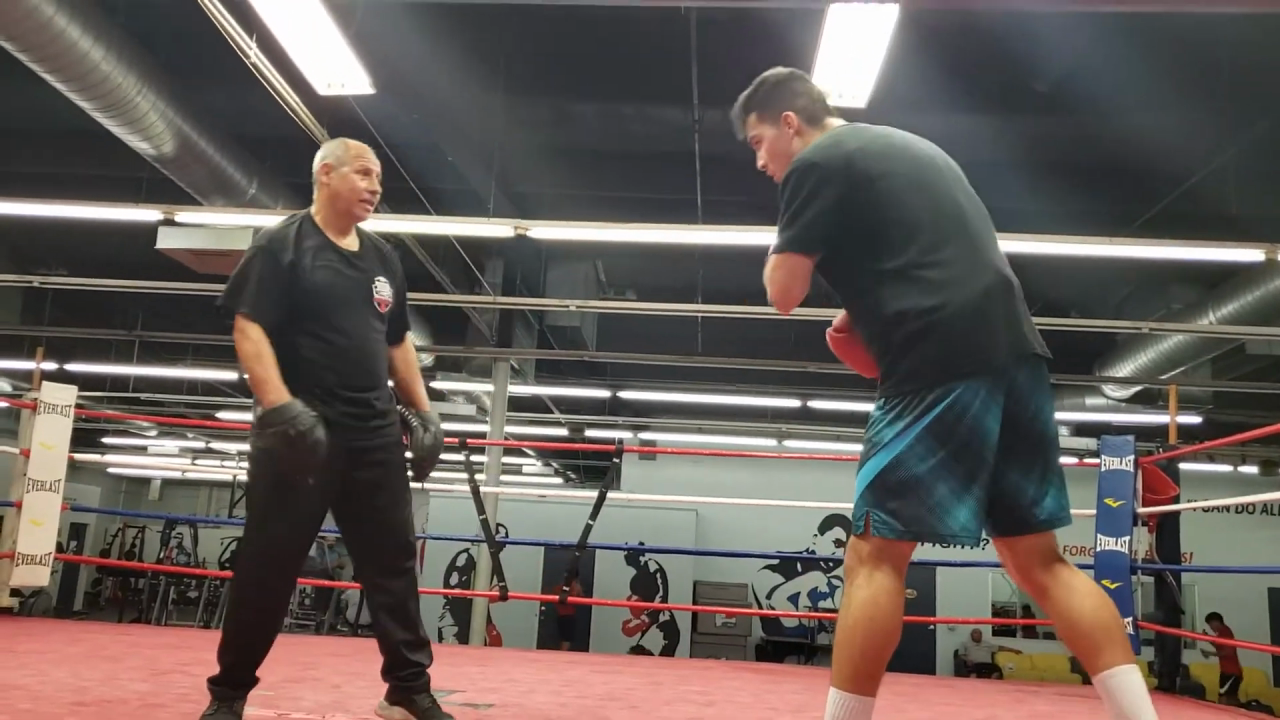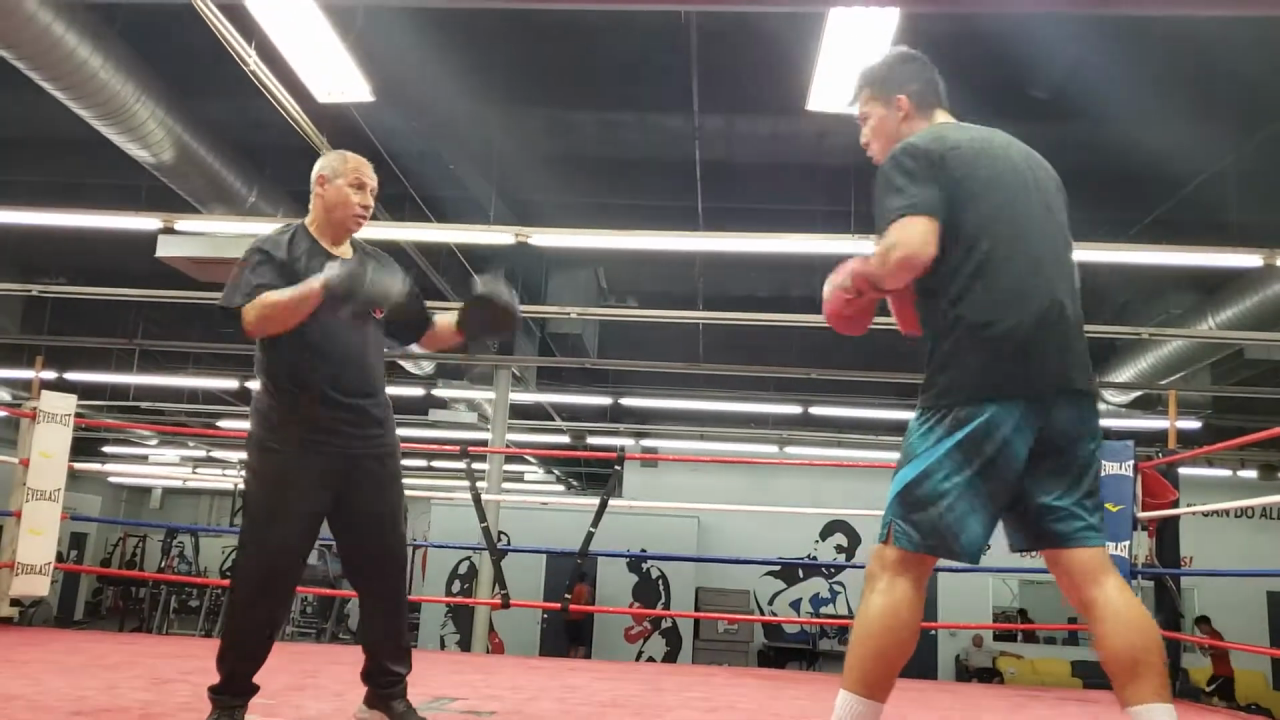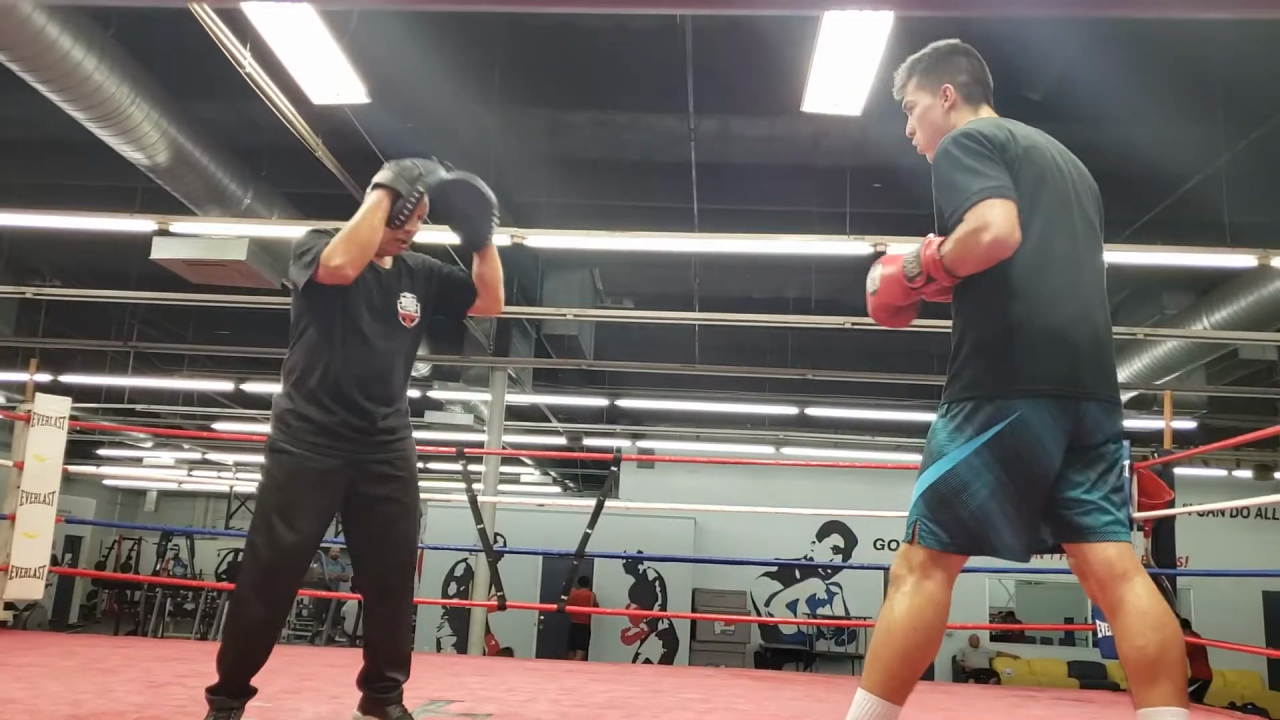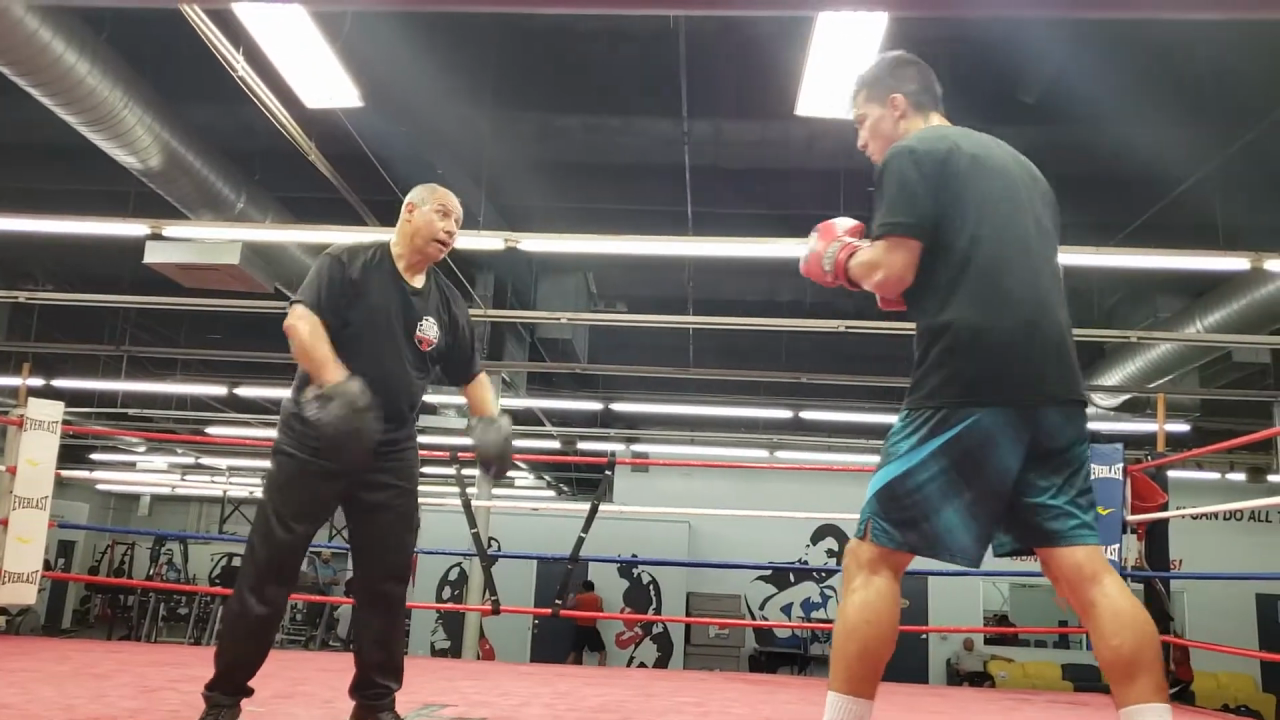
dt=0.3s
person 1, frame 1
left shoulder: (819, 163)
right shoulder: (913, 148)
left elbow: (784, 292)
left wrist: (788, 250)
left hip: (940, 370)
right hip: (1014, 357)
left knee: (875, 554)
right knee: (1036, 558)
person 1, frame 2
left shoulder: (916, 153)
right shoulder: (1029, 160)
left elbow: (907, 251)
left wrist: (859, 281)
left hip: (976, 388)
right hip: (1063, 384)
left knee: (897, 565)
right knee: (1090, 574)
person 1, frame 3
left shoulder: (969, 142)
right shoulder: (1068, 163)
left elbow: (996, 232)
left wrist: (924, 268)
left hip: (1003, 386)
right hip: (1088, 388)
left knee: (923, 565)
right knee: (1115, 571)
person 1, frame 4
left shoulder: (911, 156)
right shoulder: (1020, 167)
left elbow: (888, 272)
left wrist: (837, 260)
left hip: (965, 389)
right hip: (1052, 388)
left knee: (873, 559)
right knee: (1087, 573)
person 2, frame 1
left shoulder: (383, 258)
right shoulder: (279, 246)
right elbow: (248, 330)
left wrist: (422, 413)
right wrist: (278, 406)
left hip: (373, 433)
right hip: (299, 429)
left knee: (393, 560)
right knee: (267, 563)
person 2, frame 2
left shoulder: (377, 263)
right shoulder: (273, 250)
left elbow: (420, 331)
right elbow: (256, 319)
left wrist: (469, 320)
right wrist: (328, 286)
left hip: (368, 440)
right hip: (290, 437)
left knee: (385, 567)
right knee: (268, 568)
person 2, frame 3
left shoulder: (420, 273)
right shoulder: (317, 244)
left elbow: (489, 302)
right elbow: (342, 266)
left wrist: (480, 236)
right wrist: (385, 190)
left hip: (386, 446)
right hip: (309, 439)
left knee: (392, 574)
right knee: (272, 568)
person 2, frame 4
left shoulder: (445, 300)
right shoulder: (347, 265)
left elbow: (468, 377)
right elbow: (301, 321)
left wrist: (492, 424)
right wrist: (338, 384)
left hip: (390, 457)
right hip: (314, 445)
left knee: (386, 583)
right knee: (268, 569)
